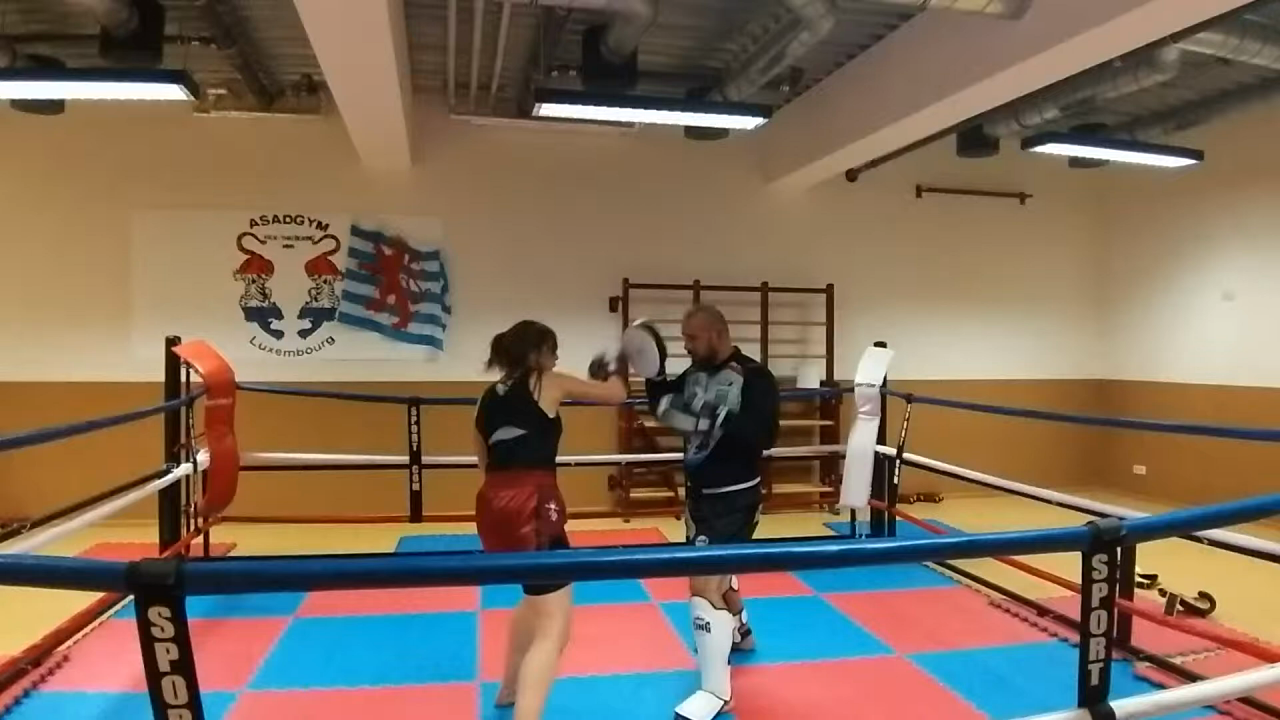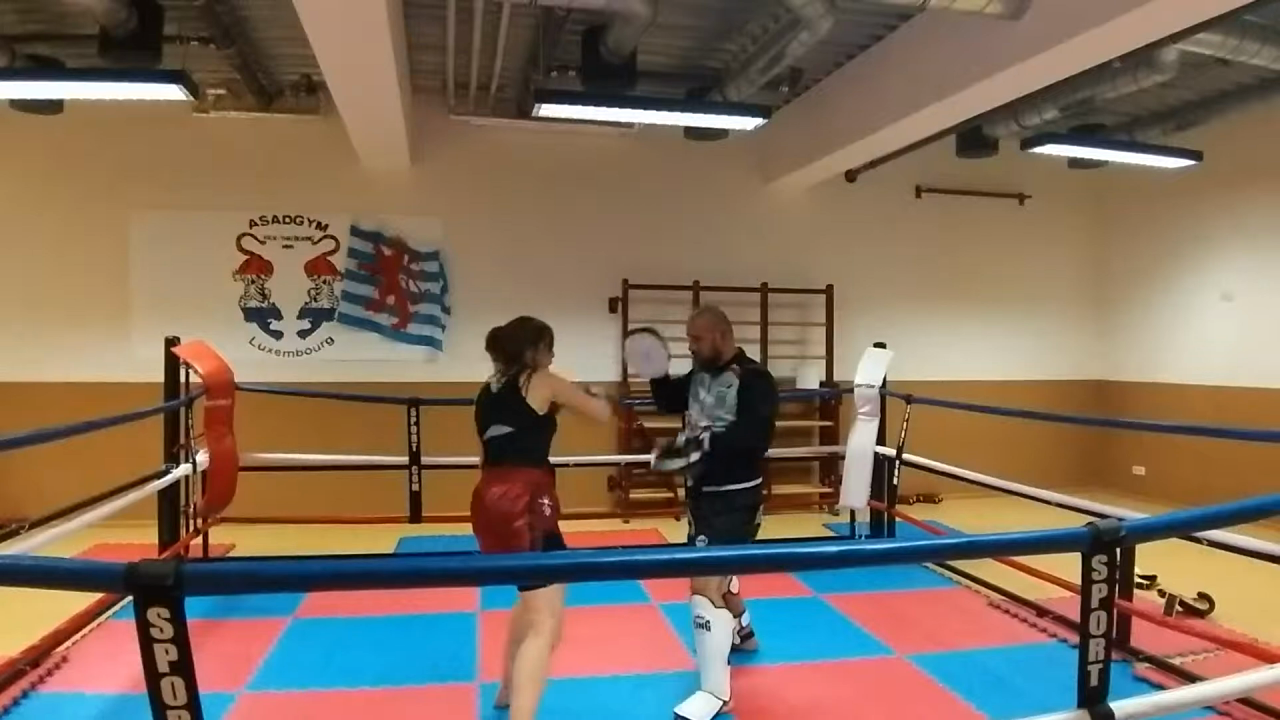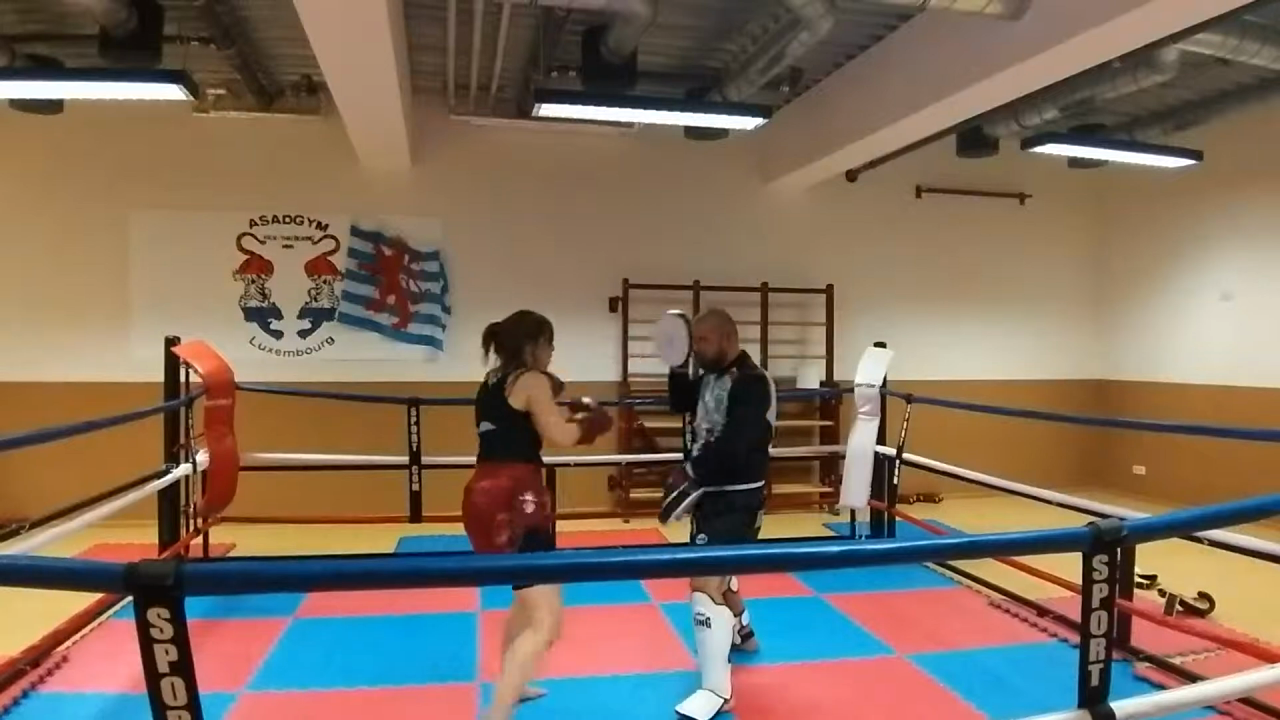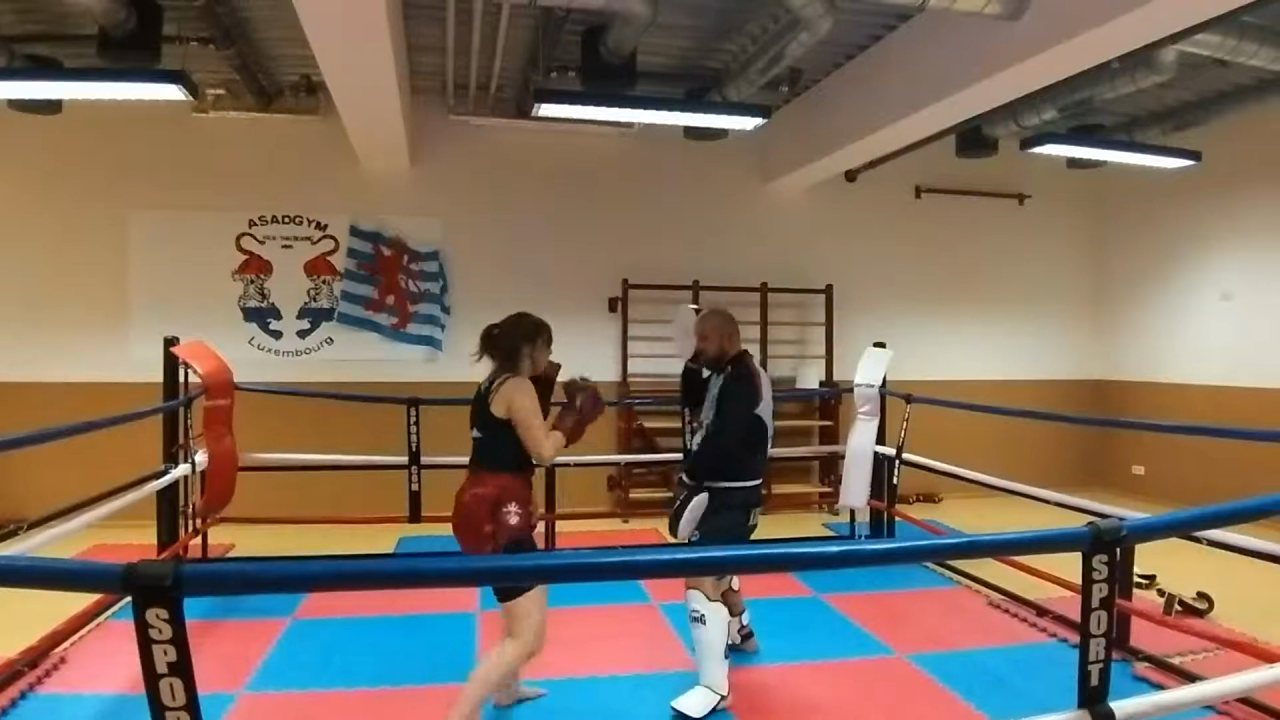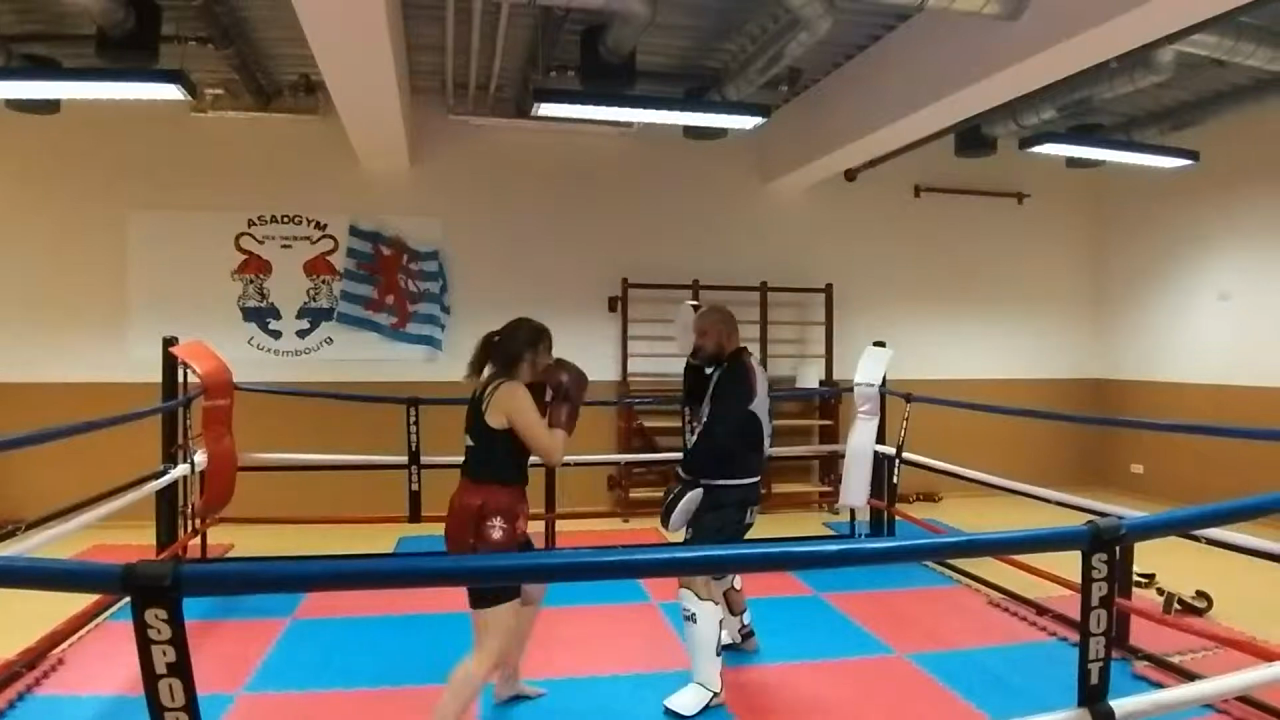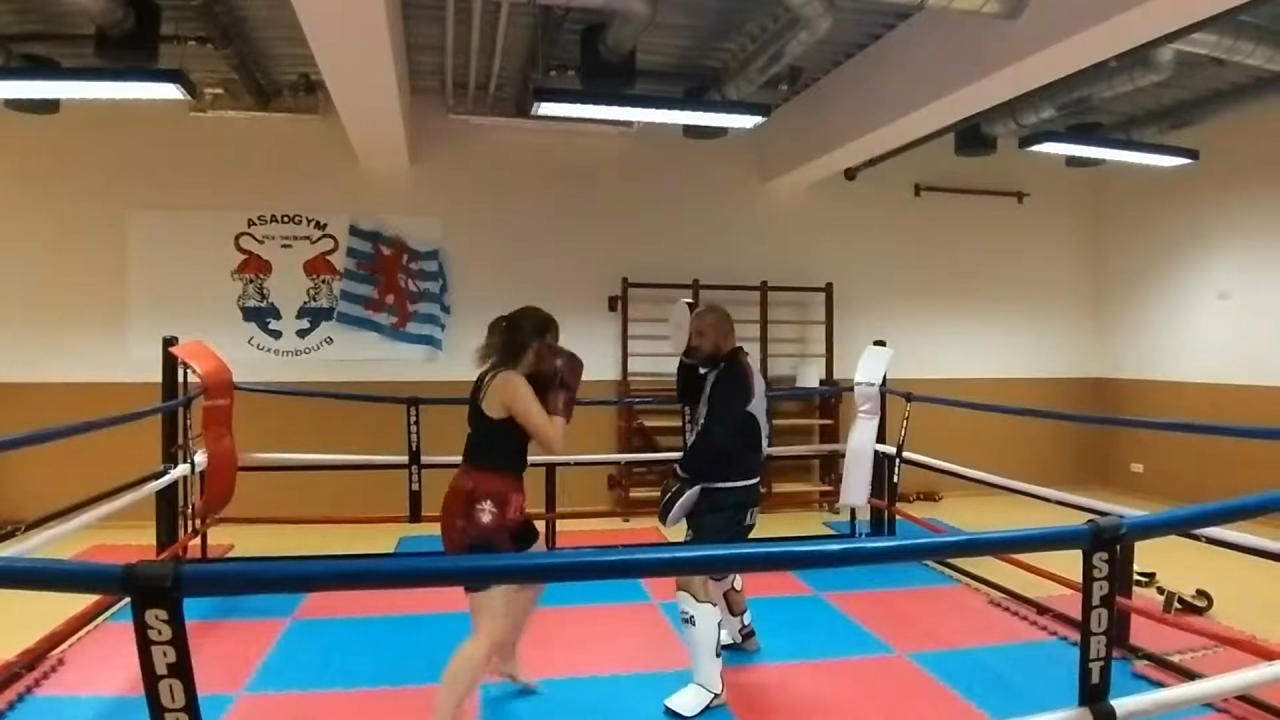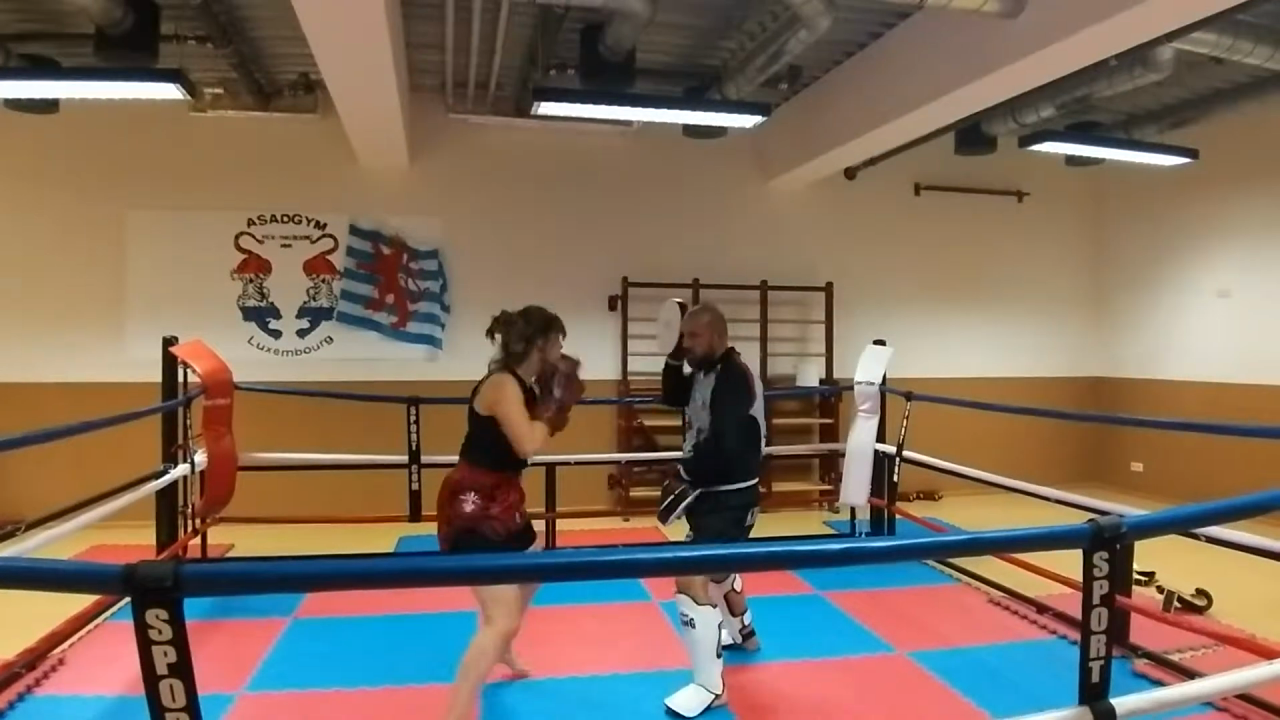
dt=0.1s
person 1, frame 1
left shoulder: (753, 377)
right shoulder: (695, 373)
left elbow: (763, 432)
right elbow: (664, 405)
left wrist: (707, 421)
right wrist: (652, 372)
left hip: (733, 497)
right hip: (702, 491)
left knee: (705, 585)
right knee: (715, 569)
right ankle: (739, 631)
person 1, frame 2
left shoulder: (754, 379)
right shoulder: (700, 374)
left elbow: (755, 436)
right elbow: (669, 403)
left wrist: (699, 444)
right wrist: (657, 373)
left hip: (734, 497)
right hip: (704, 492)
left knee: (705, 585)
right knee: (716, 571)
right ankle: (741, 633)
person 1, frame 3
left shoulder: (750, 381)
right shoulder: (715, 375)
left elbow: (737, 445)
right elbow: (682, 405)
left wrist: (689, 472)
right wrist: (679, 366)
left hip: (734, 498)
right hip: (716, 492)
left knee: (704, 581)
right ankle: (741, 632)
person 1, frame 4
left shoulder: (743, 379)
right shoulder: (724, 374)
left elbow: (722, 438)
right elbow: (694, 403)
left wrist: (687, 477)
right wrist: (692, 364)
left hip: (732, 496)
right hip: (717, 490)
left knee: (701, 579)
left ankle: (714, 687)
right ankle: (740, 633)
person 1, frame 5
left shoulder: (738, 374)
right shoulder: (731, 370)
left elbow: (717, 435)
right elbow: (696, 400)
left wrist: (684, 474)
right wrist: (694, 360)
left hip: (729, 493)
right hip: (723, 488)
left knee: (694, 577)
left ankle: (707, 684)
right ankle: (741, 631)
person 1, frame 6
left shoulder: (735, 375)
right shoulder: (728, 371)
left elbow: (716, 436)
right elbow: (690, 399)
left wrist: (681, 473)
right wrist: (688, 358)
left hip: (728, 494)
right hip: (722, 489)
left knee: (692, 579)
left ankle: (708, 685)
right ankle: (741, 632)
person 1, frame 7
left shoulder: (735, 378)
right shoulder: (704, 370)
left elbow: (724, 442)
right elbow: (677, 397)
left wrist: (683, 474)
right wrist: (672, 357)
left hip: (728, 496)
right hip: (712, 490)
left knee: (692, 581)
left ankle: (709, 685)
right ankle: (741, 631)
person 2, frame 1
left shoulder: (489, 398)
right shoulder: (548, 383)
right elbow: (615, 393)
right wrist: (615, 371)
left hip: (494, 505)
right hip: (532, 507)
left knee: (539, 598)
right knee: (553, 633)
left ankle: (512, 688)
person 2, frame 2
left shoulder: (487, 394)
right shoulder: (540, 382)
right elbow: (601, 413)
right wrist: (591, 398)
left hip: (490, 501)
right hip: (525, 503)
left knee: (535, 596)
right knee: (545, 628)
person 2, frame 3
left shoulder: (493, 382)
right shoulder: (531, 380)
right elbow: (557, 437)
left wrist: (553, 407)
right wrist: (583, 421)
left hip: (487, 498)
right hip: (513, 502)
left knee: (532, 597)
right knee: (544, 625)
left ankle: (511, 687)
person 2, frame 4
left shoulder: (492, 386)
right shoulder: (518, 386)
right elbow: (543, 451)
left wrist: (552, 403)
right wrist: (574, 418)
left hip: (479, 505)
right hip: (500, 509)
left knee: (522, 597)
right knee: (526, 639)
left ankle: (506, 686)
person 2, frame 5
left shoulder: (495, 389)
right shoulder: (512, 393)
left elbow: (514, 443)
right elbow: (553, 454)
left wrist: (546, 399)
right wrist: (564, 407)
left hip: (496, 515)
right hip: (489, 521)
left knee: (534, 592)
right knee: (491, 650)
left ankle: (507, 682)
person 2, frame 6
left shoulder: (498, 378)
right shoulder: (511, 382)
left elbow: (512, 429)
right elbow: (554, 442)
left wrist: (545, 384)
right wrist: (561, 393)
left hip: (496, 502)
right hip: (481, 507)
right knee: (489, 633)
left ankle: (505, 661)
person 2, frame 7
left shoulder: (525, 382)
right shoulder: (503, 383)
left elbow: (527, 436)
right elbow: (527, 445)
left wrist: (553, 400)
right wrist: (554, 401)
left hip: (499, 499)
right hip: (472, 503)
left knee: (528, 577)
right knee: (502, 622)
left ankle: (502, 656)
